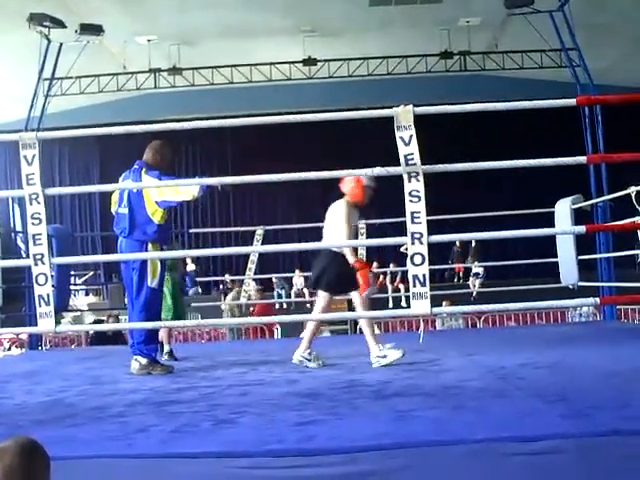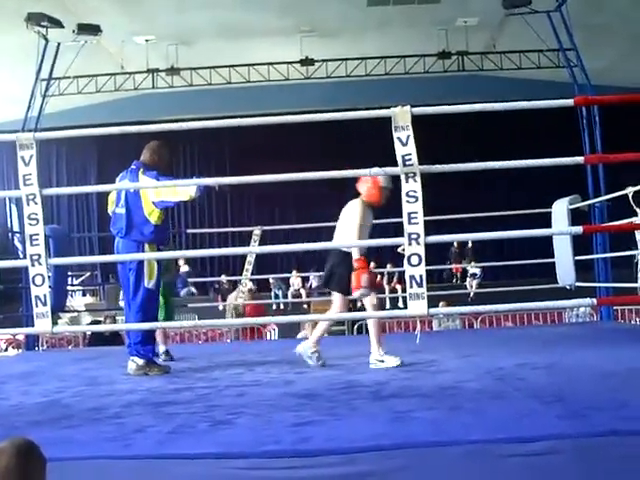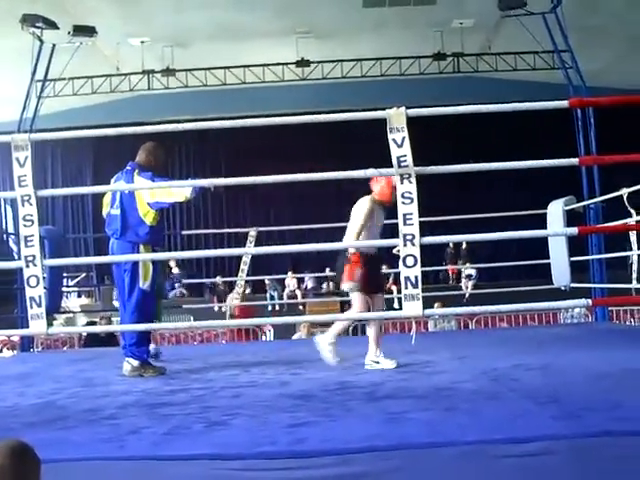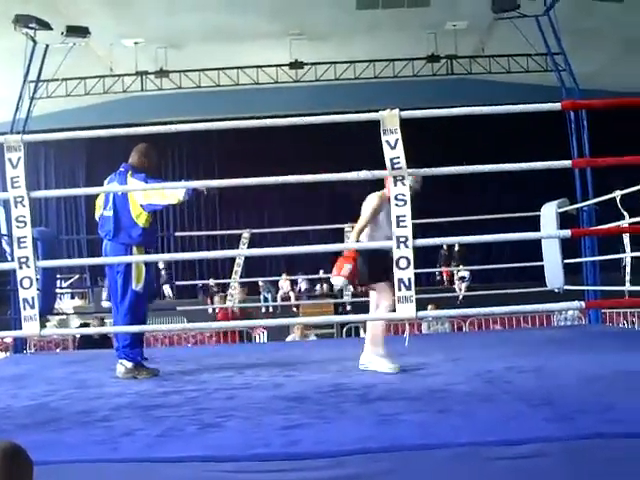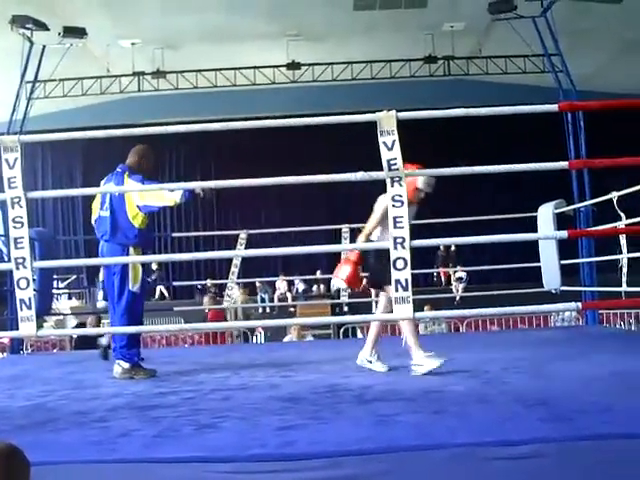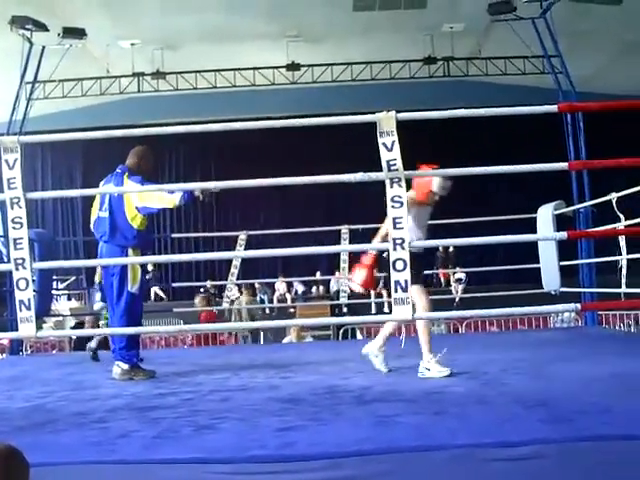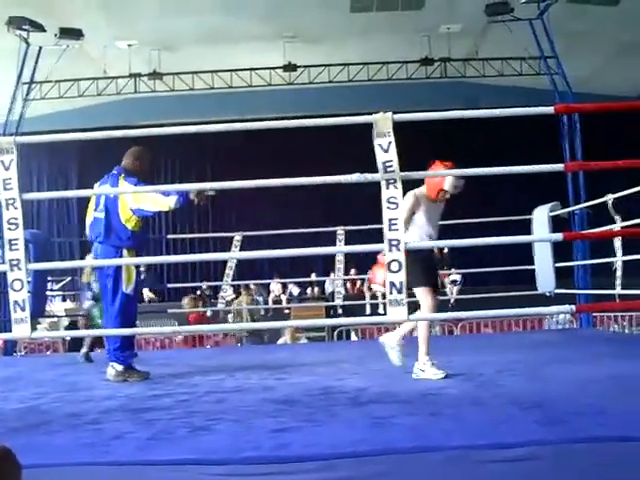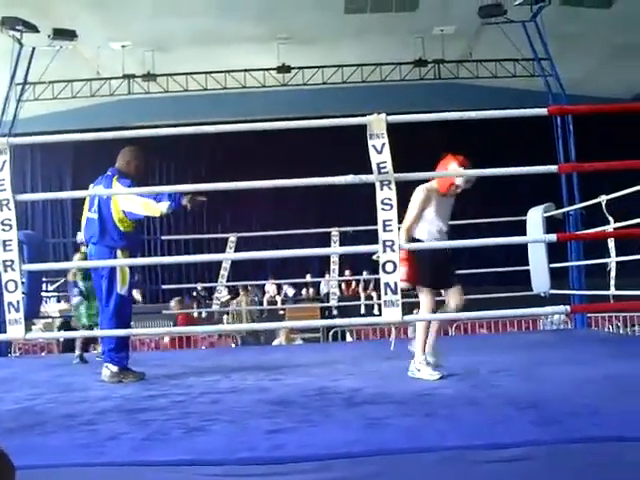
dt=0.1s
person 1, frame 1
left shoulder: (127, 177)
right shoulder: (151, 179)
left elbow: (115, 204)
right elbow: (181, 188)
left hip: (127, 244)
right hip: (144, 247)
left knee: (137, 303)
right knee: (147, 303)
left ankle: (140, 356)
right ankle: (144, 358)
person 1, frame 2
left shoulder: (124, 177)
right shoulder: (148, 179)
left elbow: (111, 205)
right elbow: (177, 188)
left hip: (123, 244)
right hip: (141, 247)
left knee: (134, 303)
right knee: (143, 304)
left ankle: (136, 356)
right ankle: (141, 359)
person 1, frame 3
left shoulder: (119, 178)
right shoulder: (143, 180)
left elbow: (106, 207)
right elbow: (172, 189)
left hip: (119, 245)
right hip: (136, 248)
left knee: (129, 305)
right knee: (139, 305)
left ankle: (132, 357)
right ankle: (136, 360)
person 1, frame 4
left shoulder: (112, 180)
right shoulder: (135, 181)
left elbow: (99, 210)
right elbow: (163, 191)
right wrist: (192, 187)
left hip: (111, 247)
right hip: (129, 250)
left knee: (122, 307)
right knee: (132, 307)
left ankle: (125, 359)
right ankle: (129, 362)
person 1, frame 5
left shoulder: (109, 180)
right shoulder: (132, 182)
left elbow: (96, 212)
right elbow: (160, 192)
right wrist: (189, 189)
left hip: (108, 248)
right hip: (126, 250)
left knee: (119, 307)
right knee: (129, 308)
left ankle: (122, 359)
right ankle: (126, 362)
person 1, frame 6
left shoulder: (108, 182)
right shoulder: (131, 183)
left elbow: (95, 214)
right elbow: (157, 194)
left wrist: (102, 236)
right wrist: (189, 193)
left hip: (107, 249)
right hip: (124, 252)
left knee: (118, 308)
right knee: (127, 309)
left ankle: (121, 361)
right ankle: (125, 364)
person 1, frame 7
left shoulder: (104, 183)
right shoulder: (126, 184)
left elbow: (91, 216)
right elbow: (152, 197)
left wrist: (95, 239)
right wrist: (185, 195)
left hip: (102, 250)
right hip: (119, 253)
left knee: (113, 310)
right knee: (122, 310)
left ankle: (116, 362)
right ankle: (120, 365)
person 1, frame 8
left shoulder: (99, 183)
right shoulder: (120, 185)
left elbow: (88, 217)
right elbow: (144, 203)
left wrist: (90, 245)
right wrist: (179, 201)
left hip: (98, 251)
right hip: (113, 254)
left knee: (110, 310)
right knee: (117, 311)
left ankle: (111, 363)
right ankle: (115, 366)
person 2, frame 1
left shoulder: (352, 209)
right shoulder: (343, 208)
right elbow: (343, 240)
right wrist: (358, 264)
left hip: (340, 260)
right hip: (333, 258)
left knee: (362, 302)
right knee: (322, 307)
left ankle: (376, 351)
right ankle: (303, 351)
person 2, frame 2
left shoulder: (367, 209)
right shoulder: (358, 206)
right elbow: (353, 237)
right wrist: (360, 264)
left hip: (356, 260)
right hip: (345, 259)
left knee: (373, 304)
right knee: (339, 310)
left ankle: (376, 354)
right ankle: (310, 345)
person 2, frame 3
left shoulder: (379, 208)
right shoulder: (368, 204)
right elbow: (355, 233)
left wrist: (374, 263)
right wrist: (354, 260)
left hip: (369, 257)
right hip: (356, 257)
left knee: (378, 305)
right knee: (360, 307)
left ankle: (374, 355)
right ankle: (328, 339)
person 2, frame 4
left shoulder: (393, 203)
right shoulder: (377, 199)
right elbow: (359, 227)
right wrist: (349, 256)
left hip: (381, 254)
right hip: (369, 253)
left knee: (377, 306)
right knee: (387, 301)
left ankle: (367, 357)
right ankle: (375, 351)
person 2, frame 5
left shoulder: (411, 205)
right shoulder: (387, 202)
right elbow: (368, 230)
right wrist: (353, 258)
right hip: (382, 256)
left knee: (385, 307)
left ankle: (368, 355)
right ankle: (418, 357)
person 2, frame 6
left shoulder: (428, 206)
right elbow: (383, 233)
left wrist: (419, 259)
right wrist: (368, 261)
left hip: (416, 257)
right knee: (423, 304)
left ankle: (376, 346)
right ankle: (427, 361)
person 2, frame 7
left shoulder: (439, 202)
right shoulder: (415, 198)
left wrist: (435, 255)
left hip: (426, 254)
right hip: (412, 254)
left knee: (430, 308)
right knee: (429, 306)
left ankle: (394, 338)
right ankle: (423, 362)
person 2, frame 8
left shoulder: (450, 197)
right shoulder: (424, 193)
right elbow: (406, 226)
left wrist: (444, 251)
right wrist: (404, 257)
left hip: (439, 251)
right hip: (421, 250)
left knee: (456, 301)
right knee: (428, 305)
left ankle: (424, 345)
right ankle: (419, 361)
